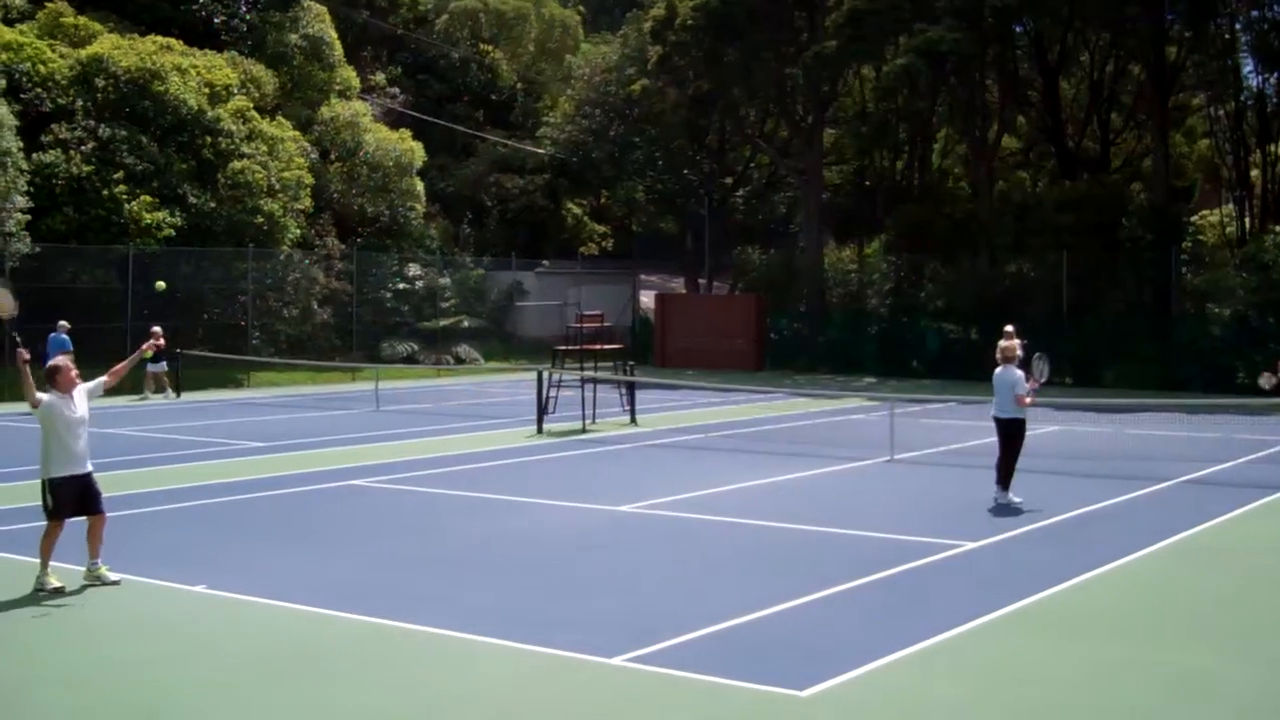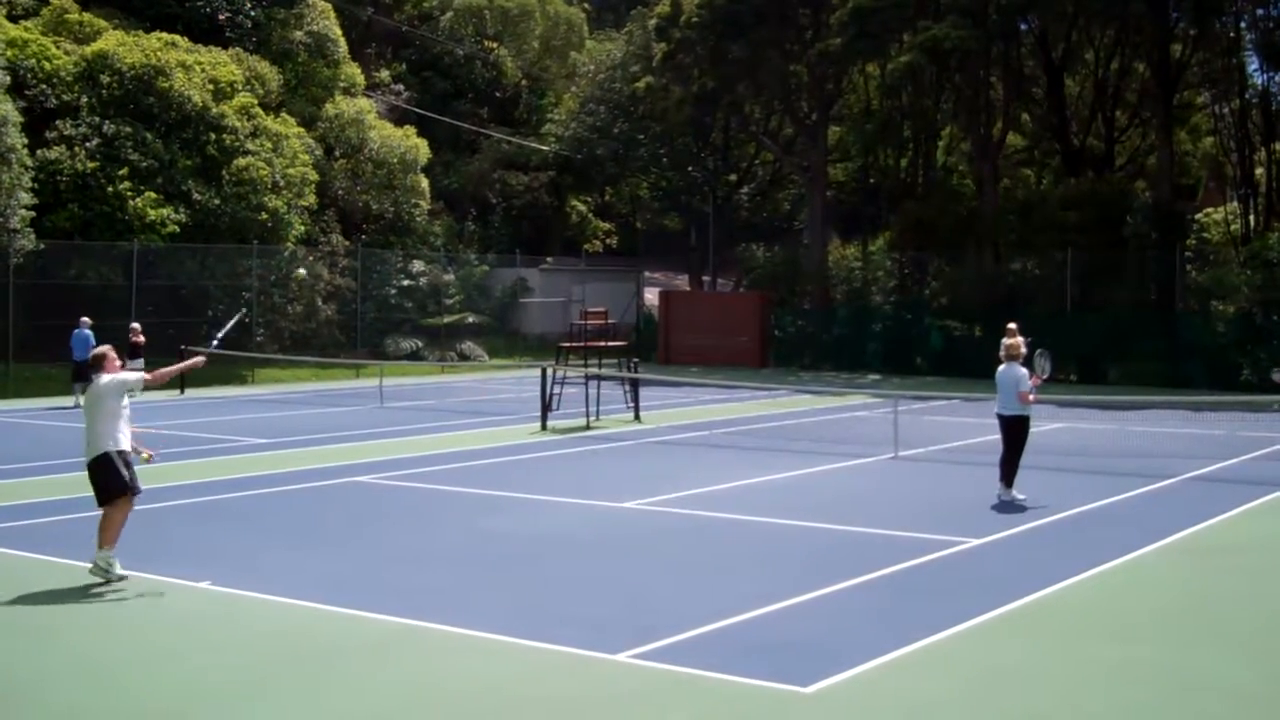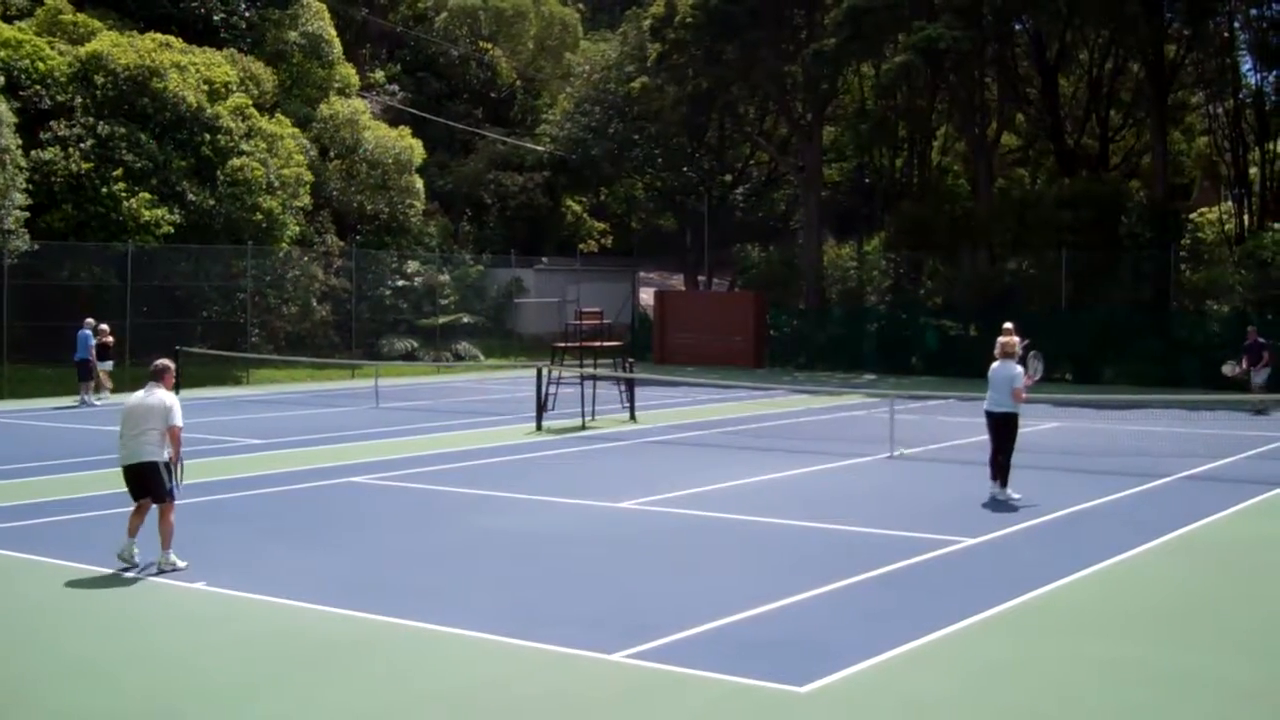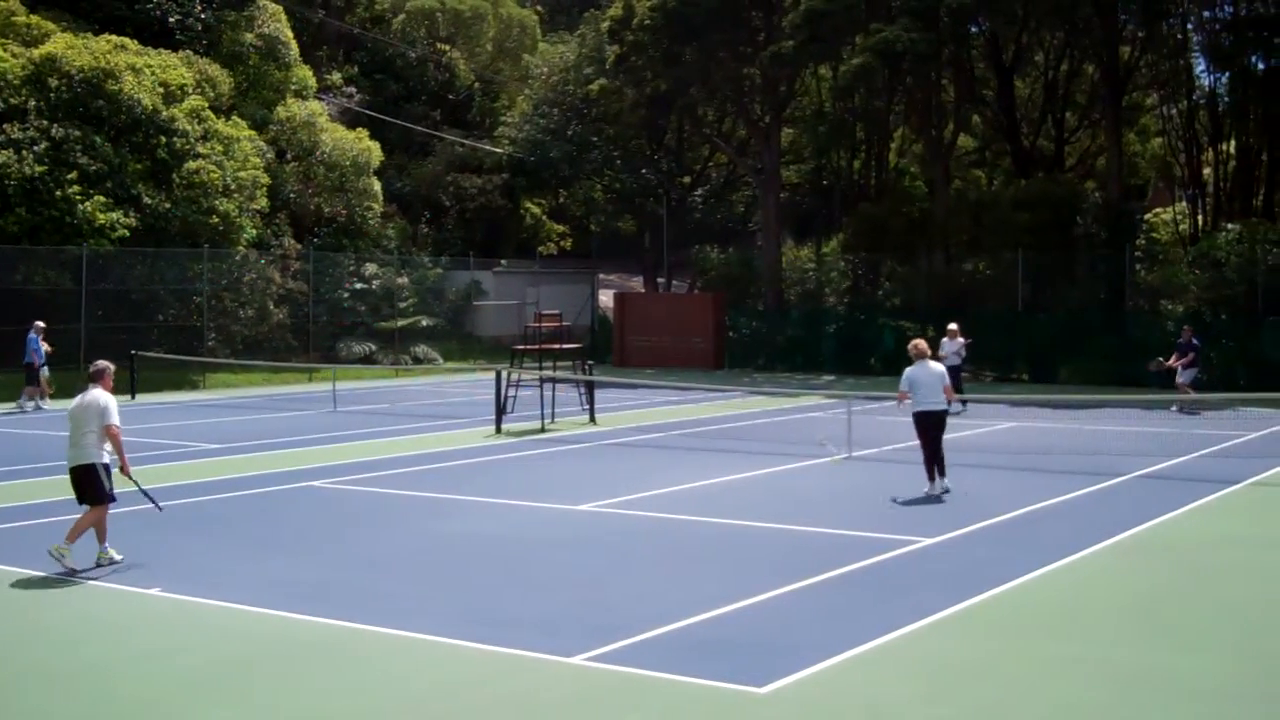
dt=0.7s
person 1, frame 1
left shoulder: (81, 392)
right shoulder: (47, 402)
left elbow: (111, 377)
right elbow: (30, 396)
left wrist: (138, 354)
right wrist: (24, 368)
left hip: (83, 471)
right hip: (56, 475)
left knee: (98, 518)
right knee: (56, 525)
left ankle: (94, 569)
right ankle: (43, 576)
person 1, frame 2
left shoulder: (94, 392)
right shoulder: (112, 381)
right elbow: (154, 378)
left wrist: (133, 447)
right wrist: (187, 364)
left hip: (97, 454)
right hip: (109, 451)
left knee: (112, 508)
right knee: (123, 501)
left ankle: (102, 560)
right ankle: (107, 555)
person 1, frame 3
left shoulder: (132, 399)
right shoulder: (168, 399)
left elbow: (122, 433)
right elbow: (174, 432)
right wrist: (176, 455)
left hip: (128, 459)
right hip: (152, 459)
left knee: (143, 503)
right knee: (166, 506)
left ankle: (129, 547)
right ankle: (166, 557)
person 1, frame 4
left shoulder: (77, 401)
right shoulder: (106, 398)
right elbow: (112, 431)
right wrist: (123, 460)
left hip: (75, 462)
right hip: (93, 460)
left knee: (98, 507)
right knee: (99, 508)
left ankle: (104, 552)
right ankle: (63, 548)
